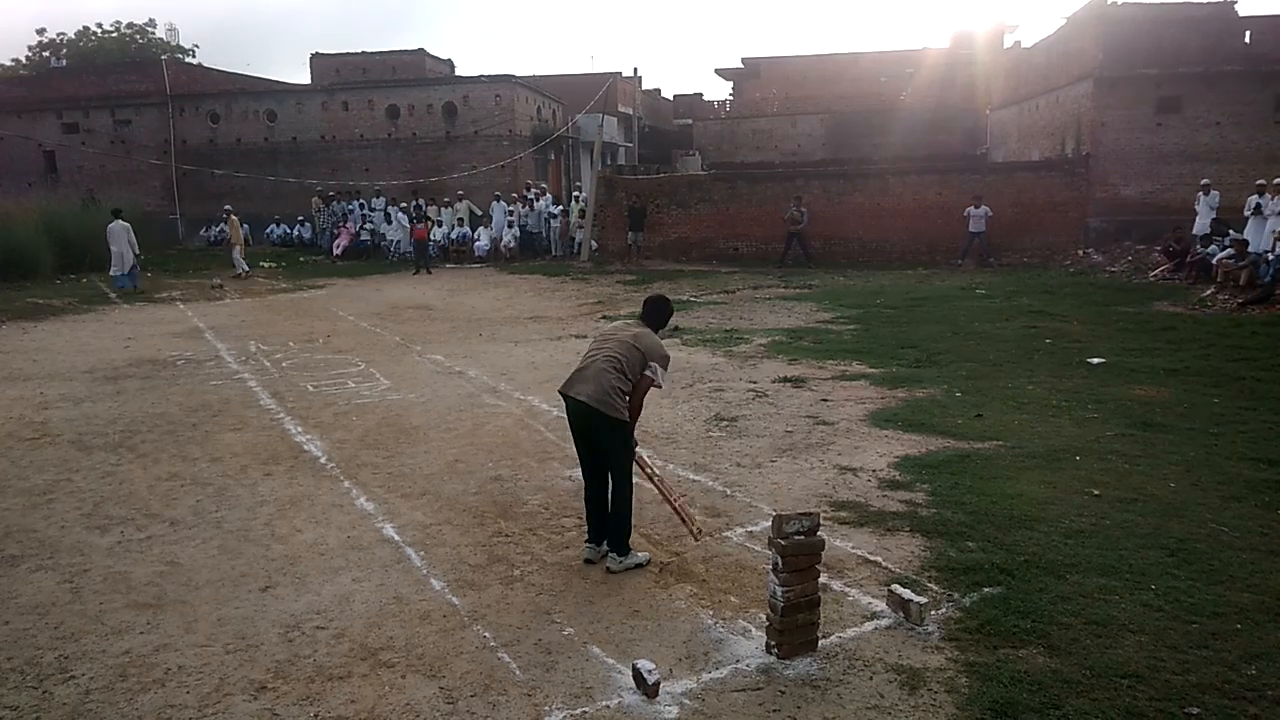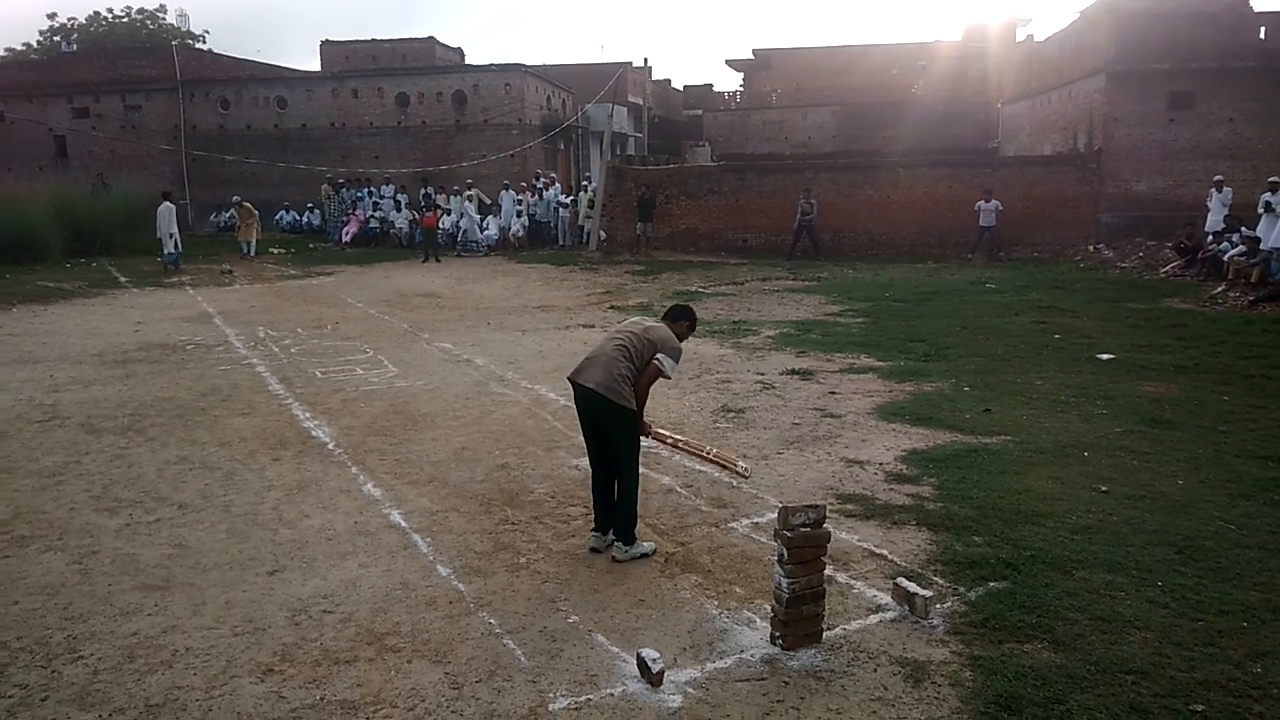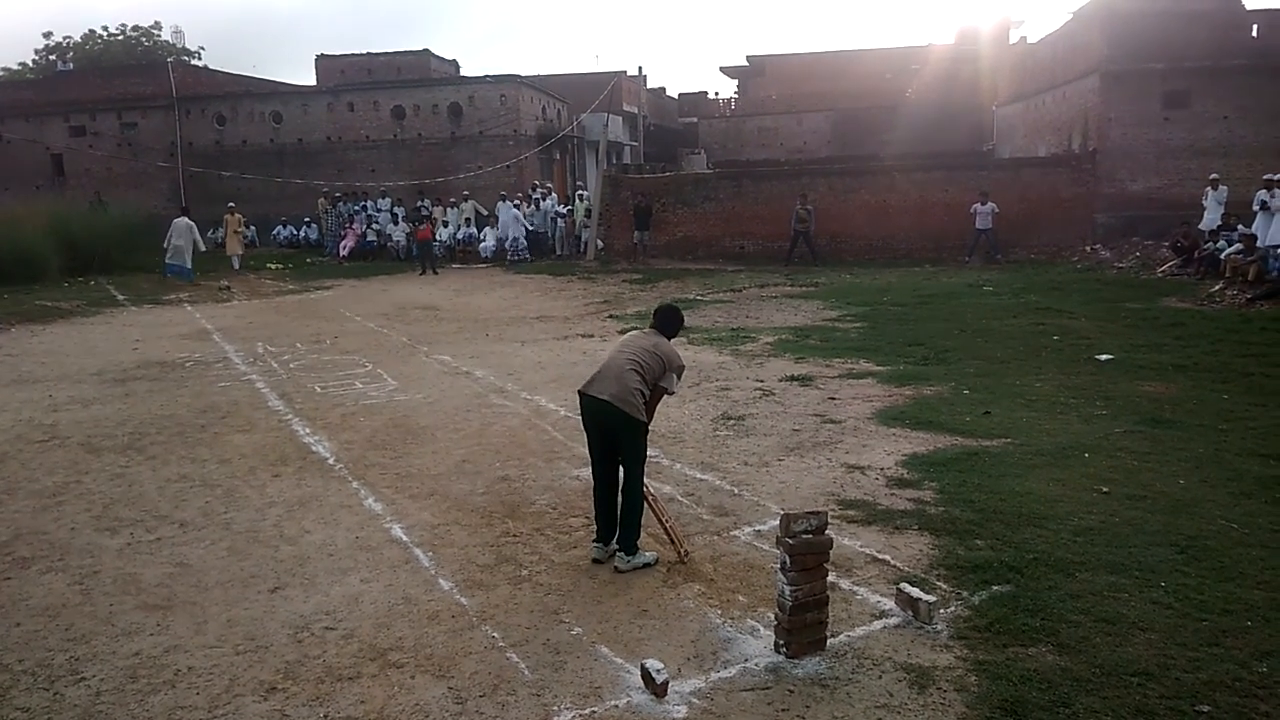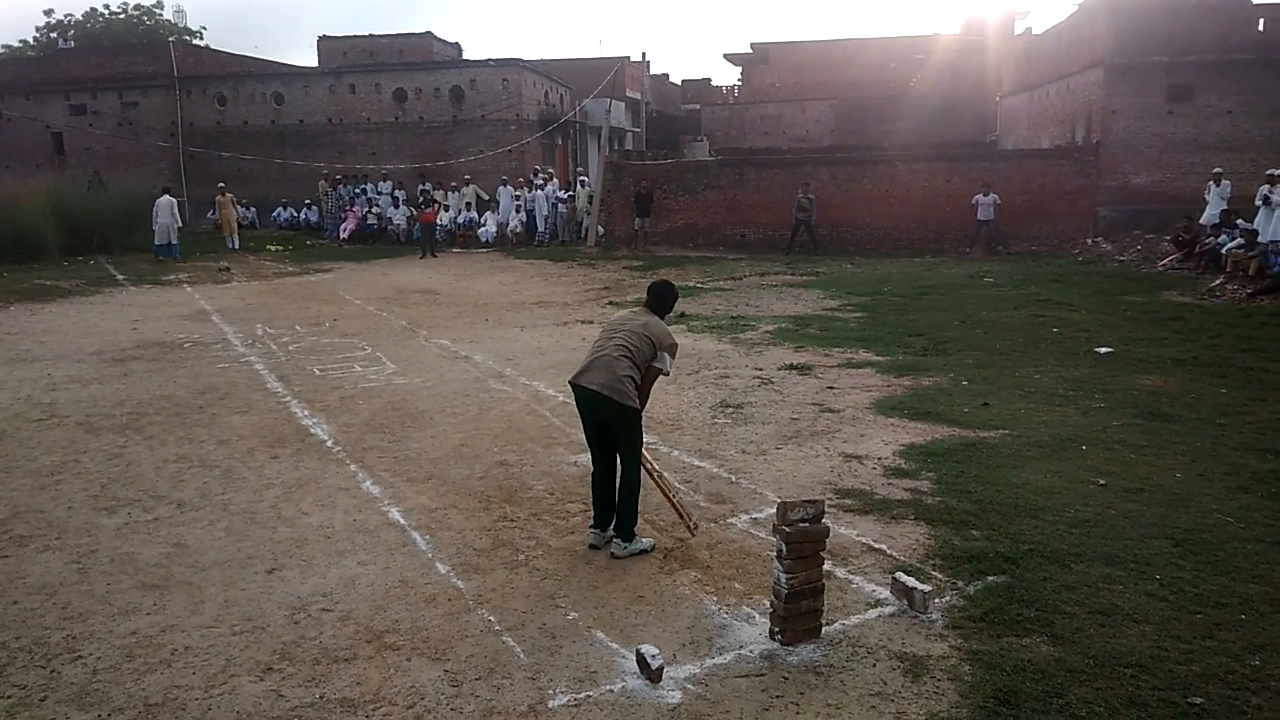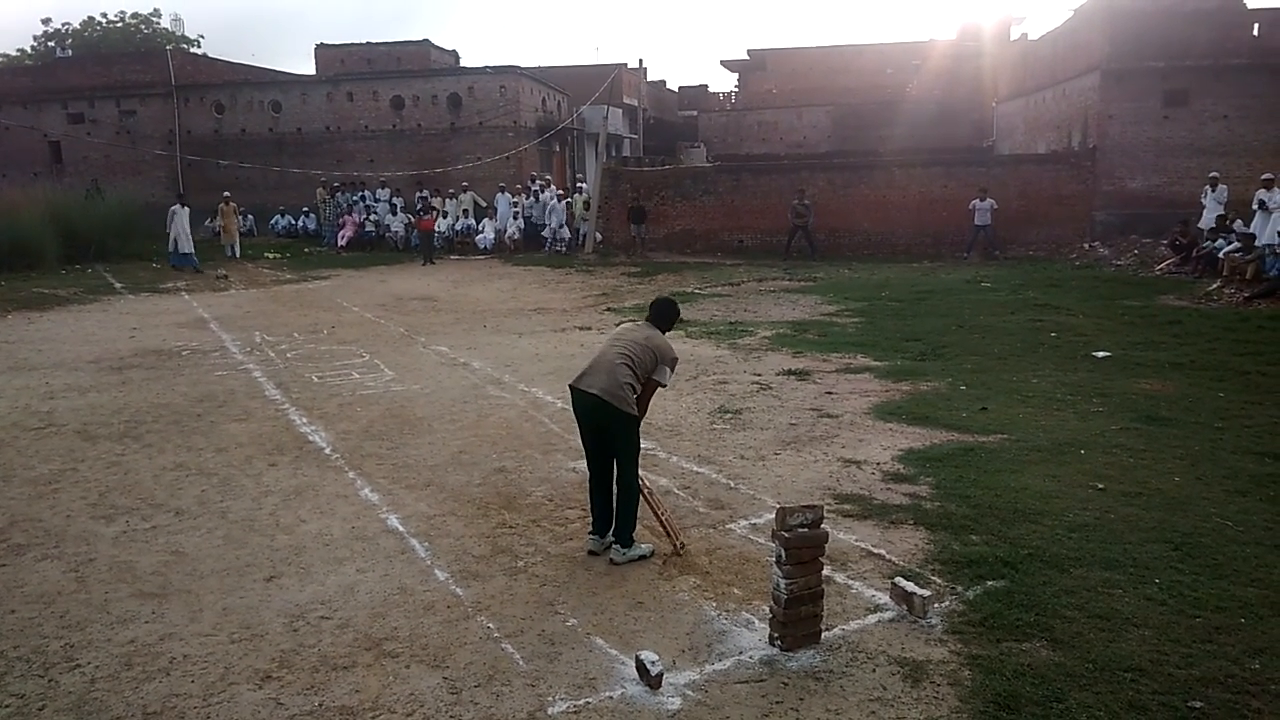
dt=1s
person 1, frame 1
left shoulder: (615, 328)
right shoulder: (658, 351)
right elbow: (636, 400)
right wrist: (627, 435)
left hip: (573, 397)
right hip: (605, 408)
left knee: (593, 478)
right knee: (621, 483)
left ankle: (594, 543)
right ankle: (619, 553)
person 1, frame 2
left shoulder: (637, 322)
right shoulder: (671, 345)
right elbow: (641, 385)
left wrist: (632, 417)
right wrist: (639, 421)
left hip: (582, 385)
right hip: (611, 395)
left knee: (601, 467)
right knee: (626, 473)
left ankle: (600, 532)
right ankle: (625, 543)
person 1, frame 3
left shoulder: (630, 337)
right shoulder: (673, 359)
right elbow: (651, 404)
right wrist: (638, 433)
left hip: (590, 398)
right hip: (624, 408)
left knee: (603, 477)
right knee: (633, 482)
left ankle: (602, 543)
right ankle: (627, 553)
person 1, frame 4
left shoulder: (619, 317)
right shoulder: (666, 338)
right elbow: (645, 387)
right wrist: (633, 416)
left hip: (583, 386)
right hip: (617, 395)
left knee: (602, 464)
right knee: (630, 469)
left ankle: (599, 530)
right ankle: (624, 539)
person 1, frame 5
left shoulder: (624, 328)
right shoulder: (666, 352)
right elbow: (644, 398)
left wrist: (628, 424)
right wrist: (631, 426)
left hip: (581, 392)
right hip: (615, 401)
left knee: (598, 470)
right knee: (627, 476)
left ankle: (598, 536)
right ankle: (623, 546)
